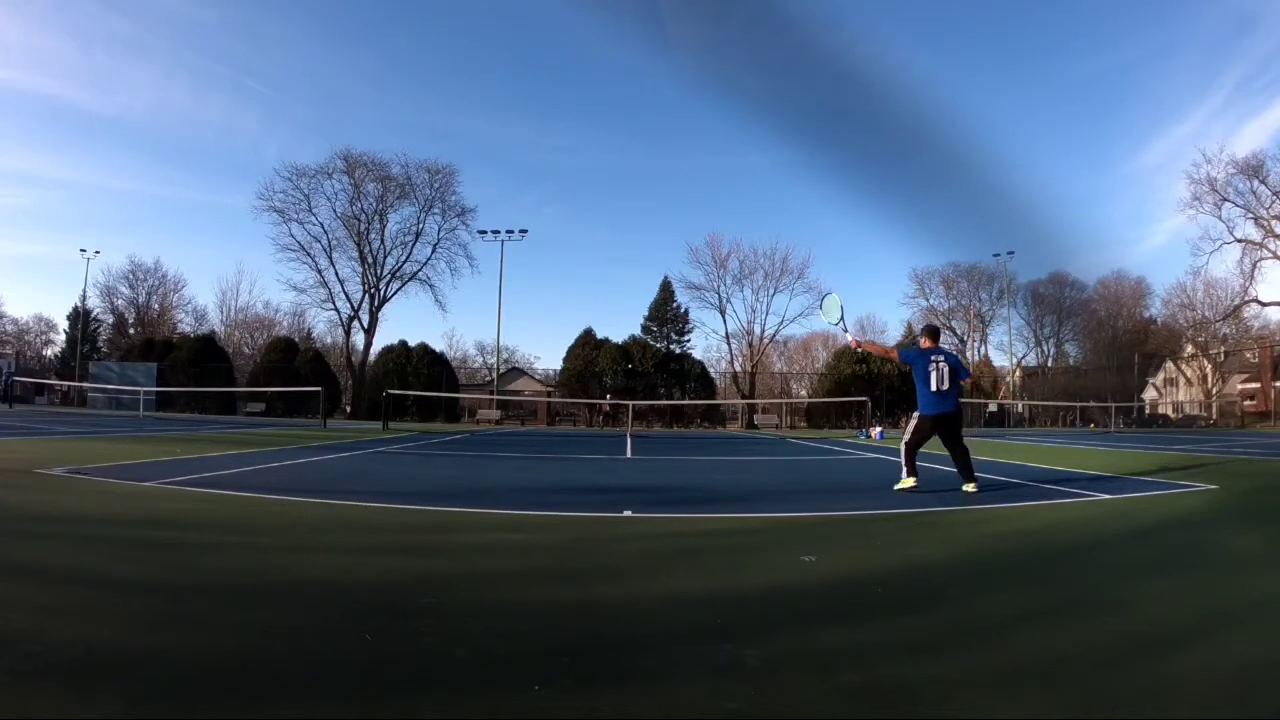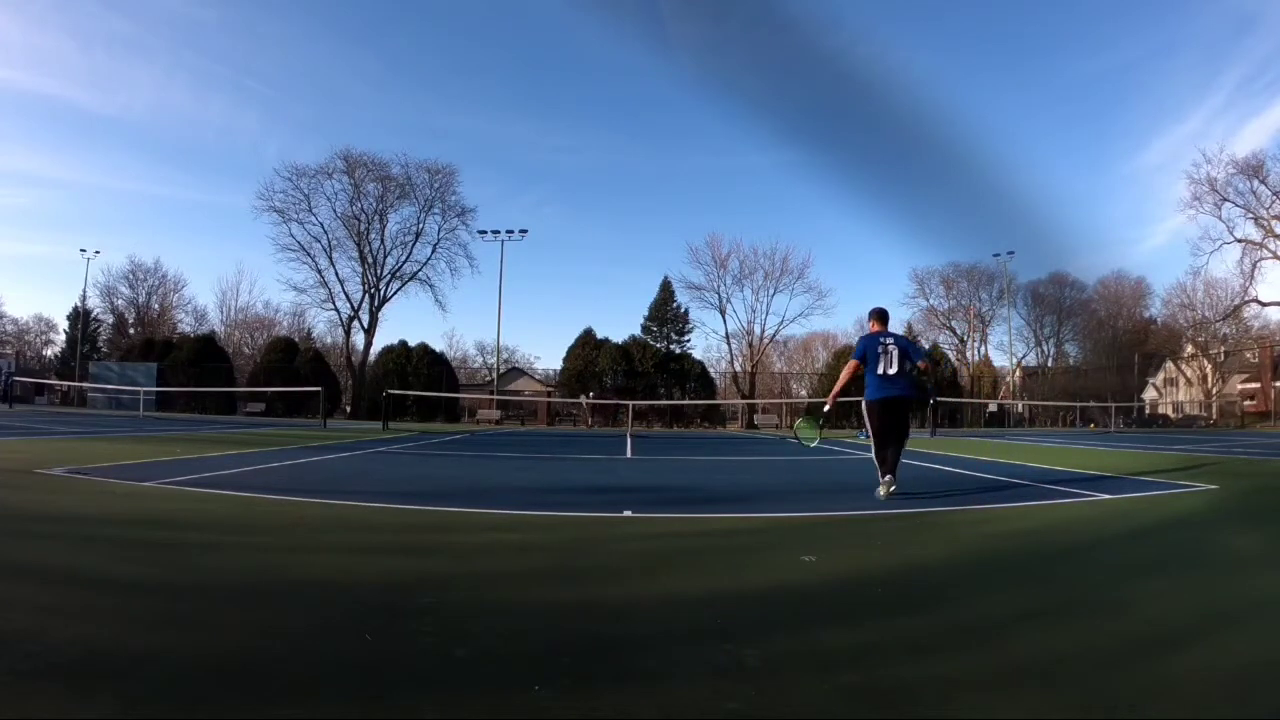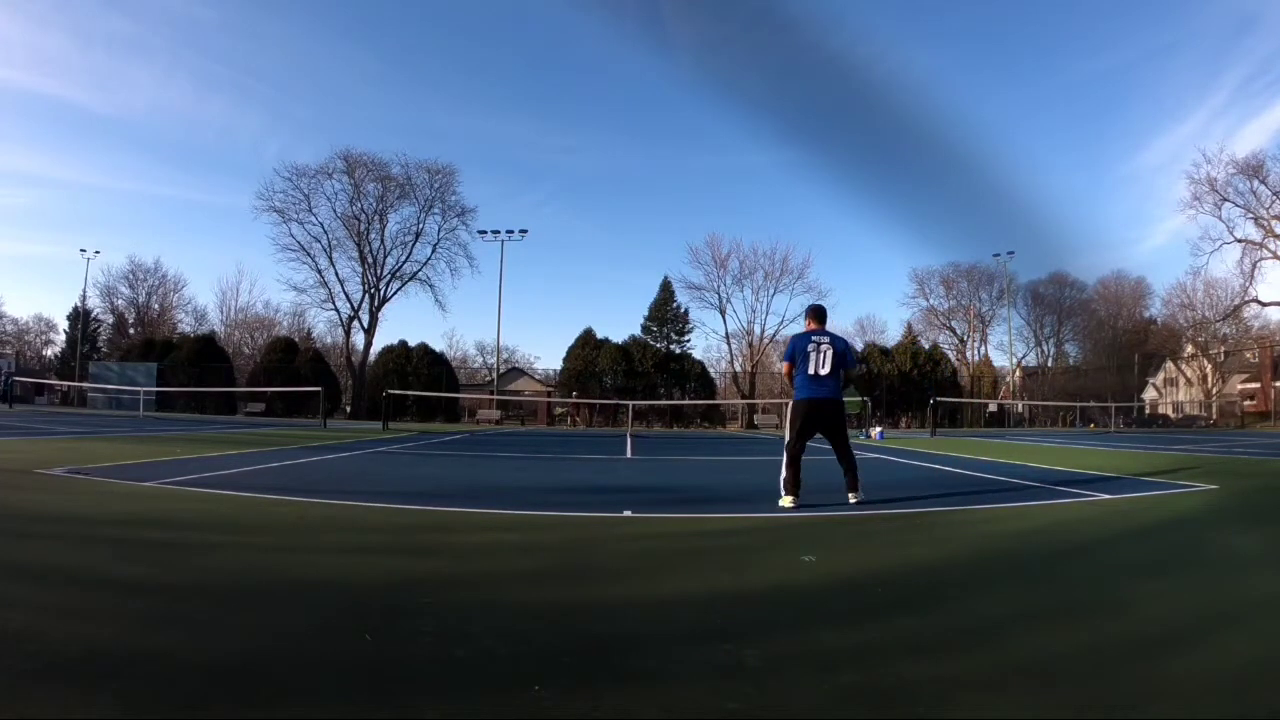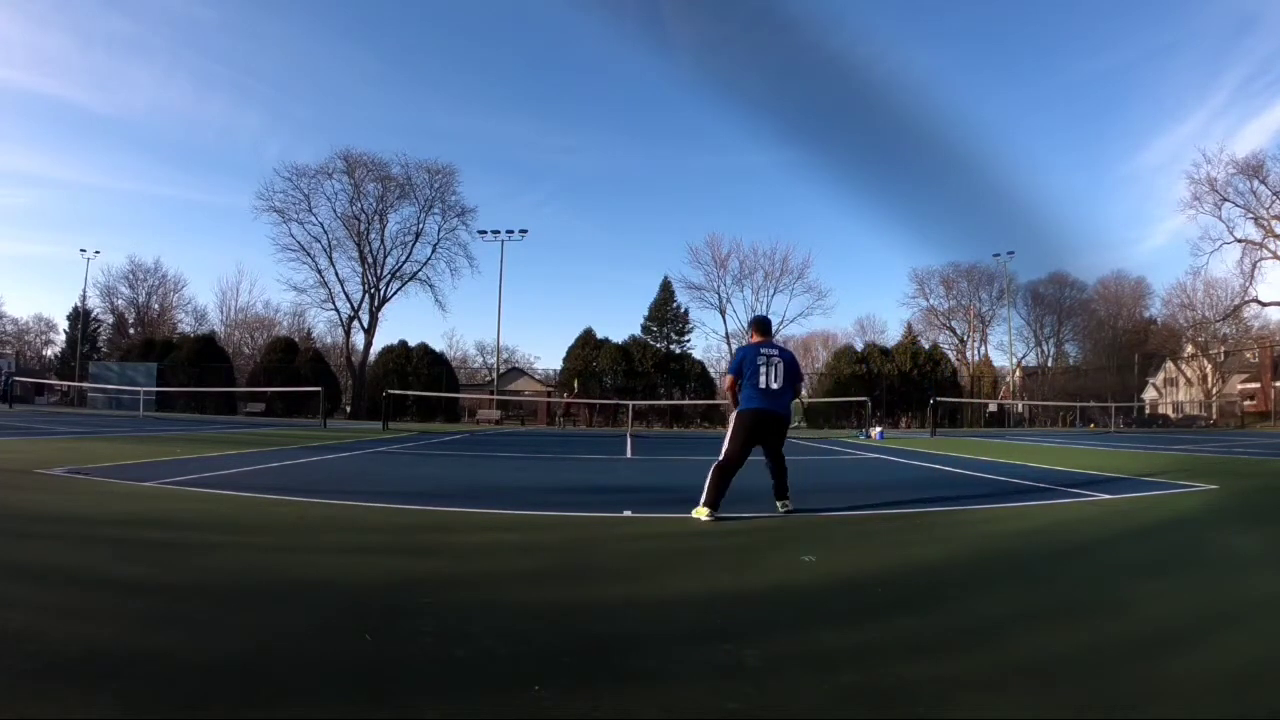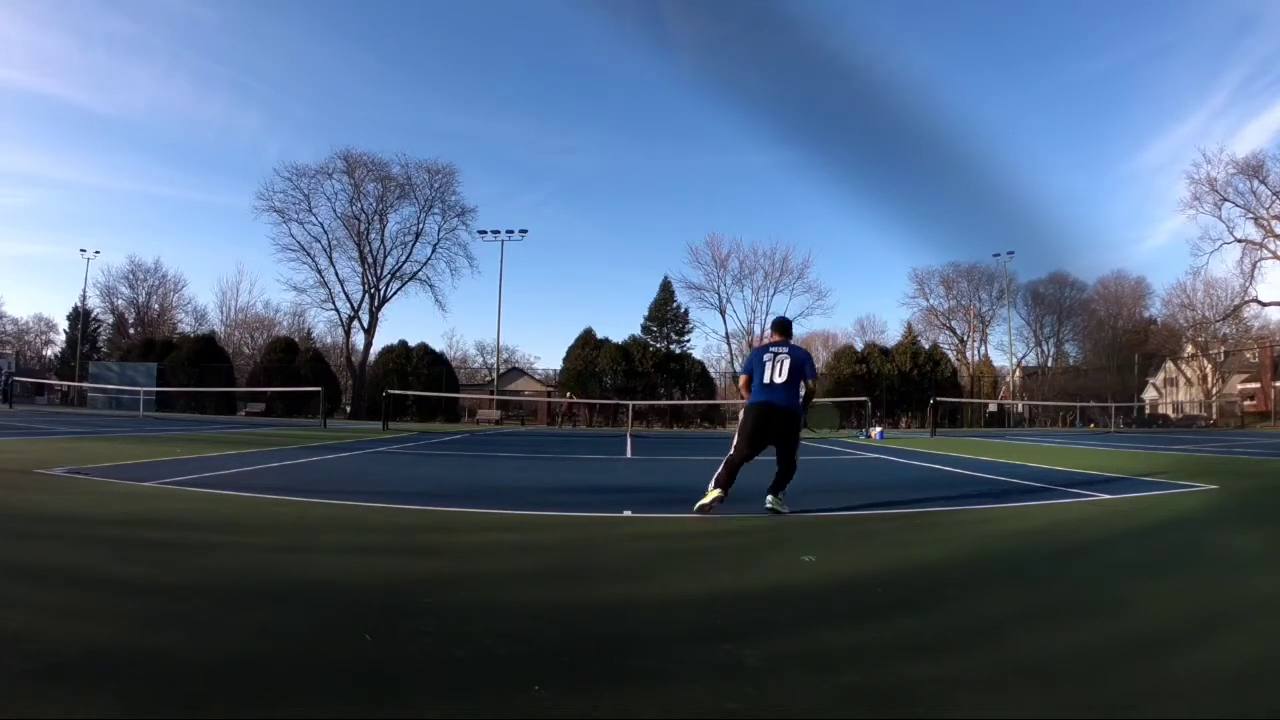
dt=0.4s
person 1, frame 1
left shoulder: (917, 355)
right shoulder: (952, 358)
left elbow: (888, 353)
right elbow: (968, 382)
left wrist: (860, 345)
left hip: (928, 414)
right hip: (952, 413)
left knee: (909, 445)
right knee: (958, 448)
left ankle: (909, 478)
right ankle: (970, 481)
person 1, frame 2
left shoulder: (866, 341)
right shoulder: (904, 341)
left elbow: (851, 368)
right elbow: (923, 365)
left wrist: (834, 392)
left hip: (875, 399)
right hip: (900, 398)
left knee: (879, 444)
right knee: (896, 442)
left ankle: (886, 479)
right ankle: (890, 476)
person 1, frame 3
left shoulder: (798, 340)
right shoulder: (841, 343)
left elbow: (787, 371)
right elbow: (851, 375)
left hip: (804, 401)
right hip: (832, 402)
left knee: (793, 448)
right knee: (843, 449)
left ankle: (790, 495)
right ankle: (853, 491)
person 1, frame 4
left shoulder: (744, 352)
right shoulder: (787, 355)
left elbow: (729, 385)
right elbow: (798, 389)
left wrist: (738, 406)
left hip: (749, 412)
right hip: (780, 416)
left knee: (727, 462)
right knee: (775, 458)
left ankle: (707, 506)
right ankle: (783, 500)
person 1, frame 5
left shoulder: (758, 353)
right shoulder: (802, 355)
left elbow: (743, 384)
right elbow: (811, 387)
right wrist: (802, 409)
left hip: (756, 408)
right hip: (788, 413)
left knee: (737, 456)
right knee: (787, 461)
left ankle: (716, 493)
right ankle: (775, 496)
